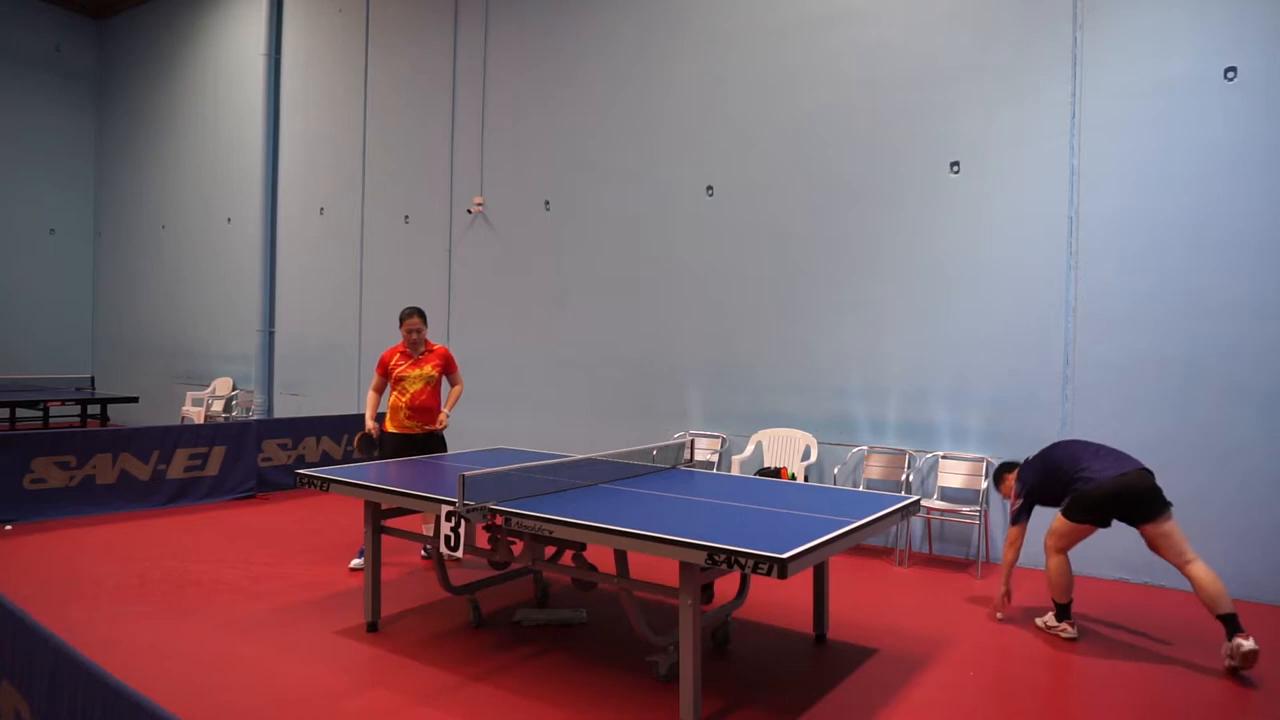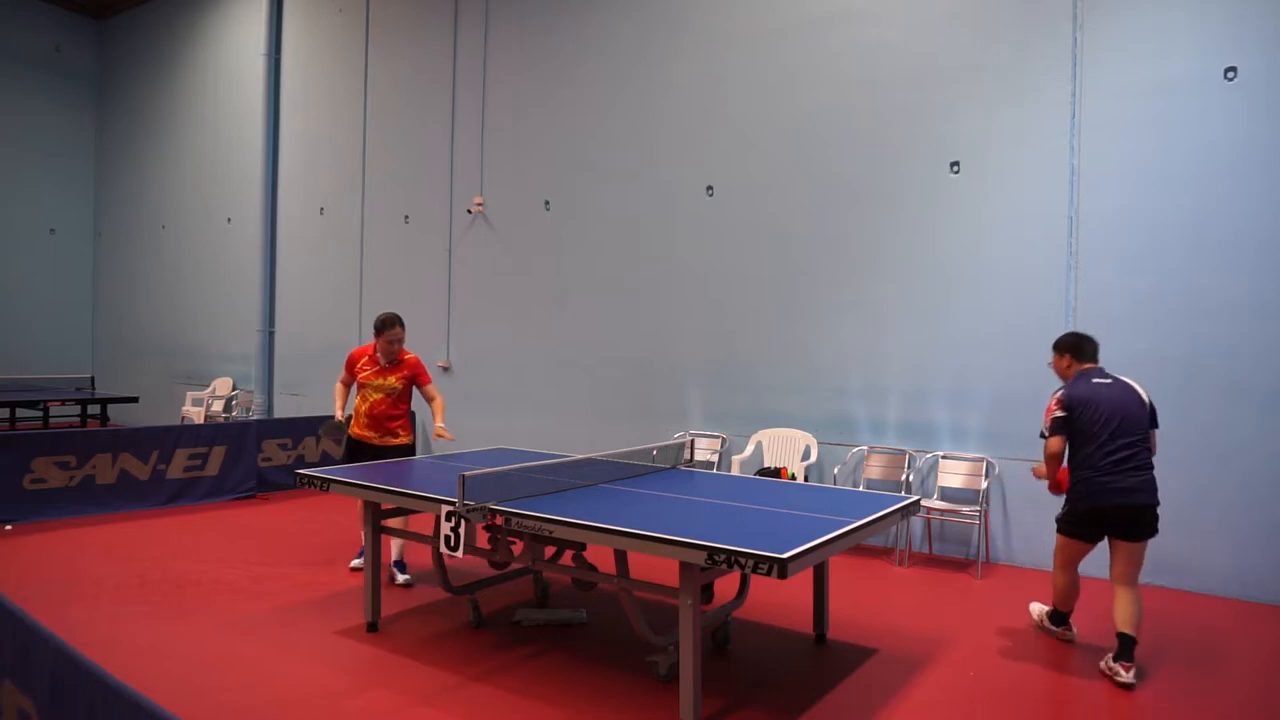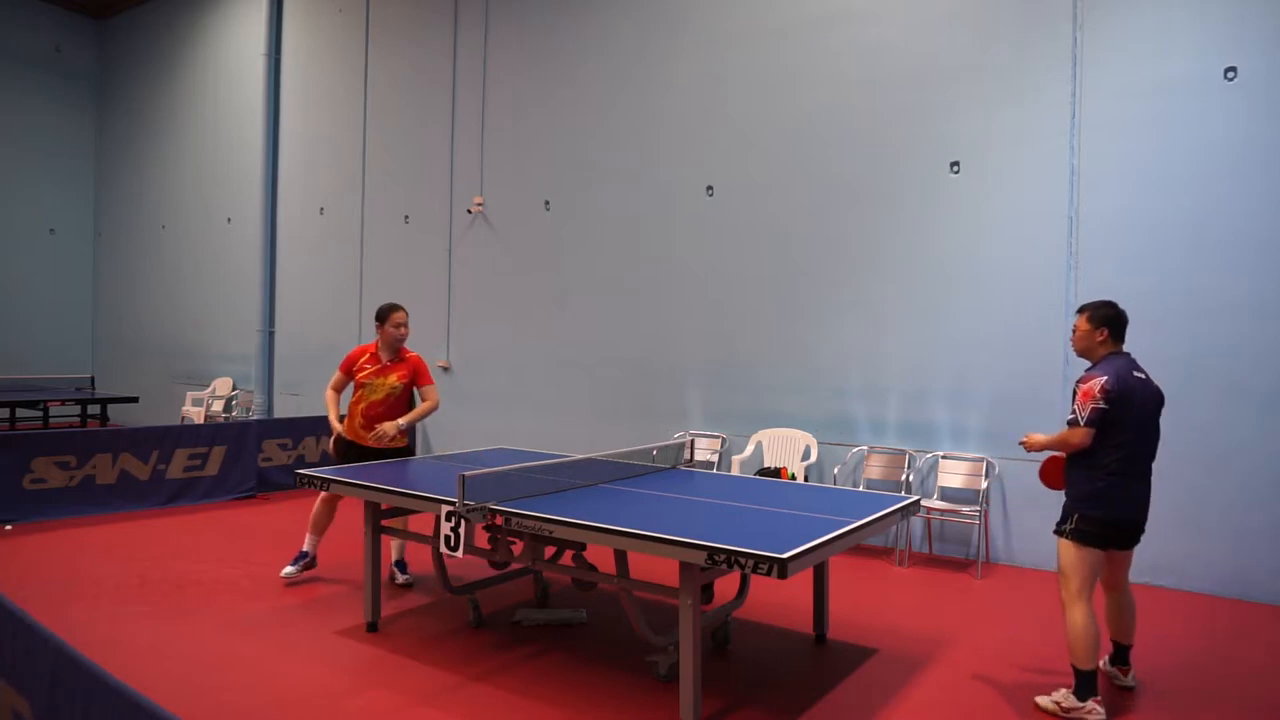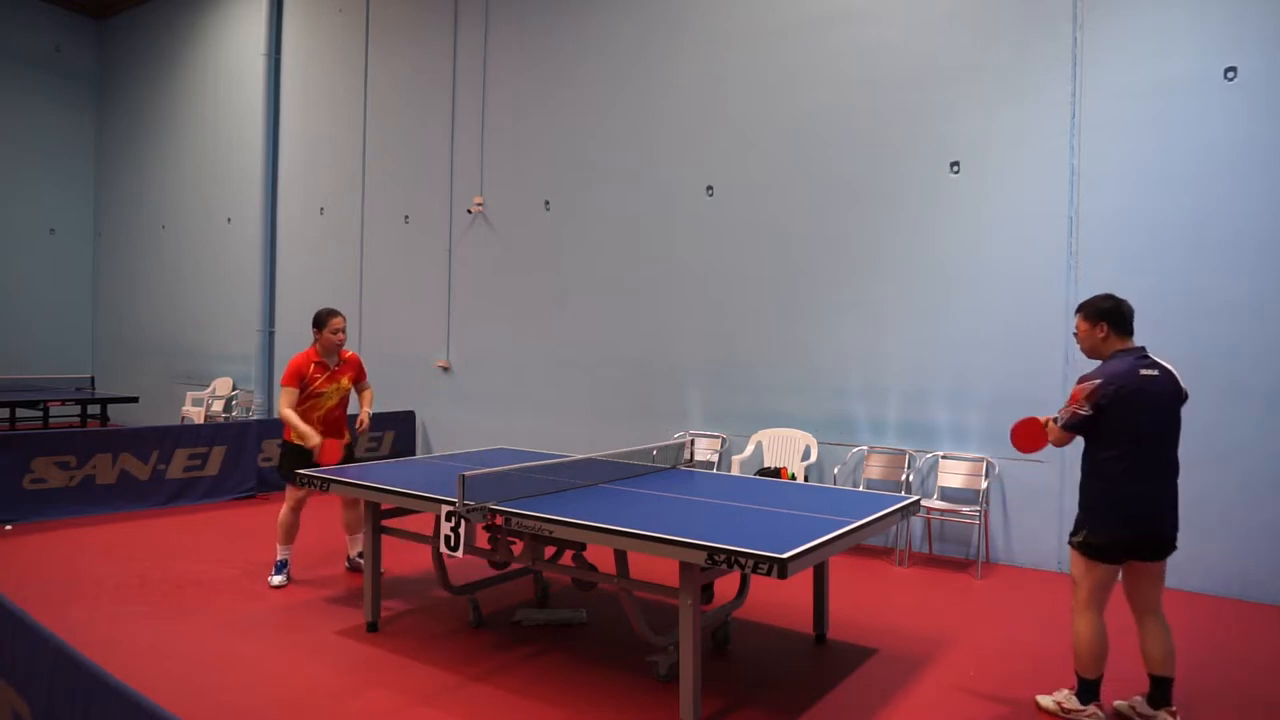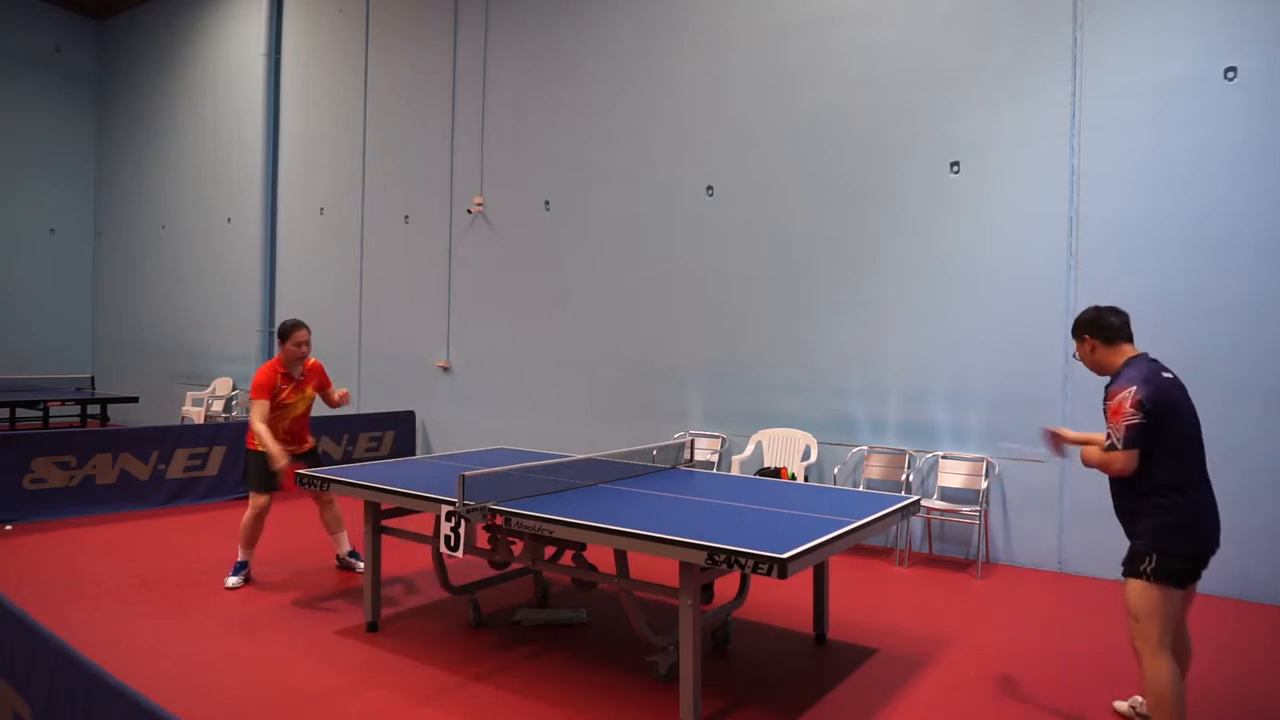
dt=1s
person 1, frame 1
left shoulder: (1023, 481)
right shoulder: (1053, 456)
left elbow: (1014, 541)
left wrist: (1005, 584)
left hip: (1095, 489)
right hip: (1138, 477)
left knee: (1055, 547)
right knee: (1187, 560)
left ankle: (1062, 620)
right ankle: (1237, 635)
person 1, frame 2
left shoulder: (1066, 396)
right shoulder: (1135, 390)
left elbow: (1054, 449)
right elbow: (1151, 445)
left wrist: (1049, 473)
left hip: (1091, 496)
right hip: (1141, 496)
left knee: (1065, 564)
right knee: (1125, 583)
left ankle: (1059, 622)
right ankle: (1124, 661)
person 1, frame 3
left shoulder: (1098, 379)
right shoulder: (1147, 382)
left elbow: (1078, 439)
left wrist: (1042, 443)
left hip: (1092, 504)
right hip: (1133, 504)
left knee: (1075, 598)
right knee: (1117, 586)
right ankle: (1120, 666)
person 1, frame 4
left shoulder: (1098, 382)
right shoulder: (1170, 377)
left elbow: (1059, 437)
left wrist: (1059, 418)
right wrist: (1073, 417)
left hip: (1107, 517)
right hip: (1158, 516)
left knee: (1087, 608)
right knee: (1148, 609)
person 1, frame 5
left shoulder: (1126, 389)
right shoulder: (1162, 377)
left elbow: (1122, 463)
left wrist: (1090, 454)
right wrist: (1074, 437)
left hip: (1164, 533)
right hip: (1195, 525)
left knee: (1150, 643)
right knee: (1170, 627)
person 2, frame 1
left shoulder: (442, 354)
right shoulder: (389, 357)
left elbow: (457, 384)
right elbow: (375, 390)
left wrist: (446, 411)
right wrist: (369, 419)
left hip: (430, 432)
right hip: (396, 432)
left ankle: (430, 544)
right ankle: (369, 547)
person 2, frame 2
left shoulder: (412, 363)
right shoulder: (357, 357)
left elbow: (435, 397)
right elbow: (343, 383)
left wrist: (439, 424)
right wrist: (339, 409)
left hip: (397, 442)
right hip: (361, 438)
left ankle: (397, 562)
right ankle: (366, 548)
person 2, frame 3
left shoulder: (413, 363)
right shoulder: (357, 356)
left elbow: (432, 402)
right elbow: (333, 389)
left wrist: (399, 424)
right wrist: (333, 420)
left hip: (392, 446)
right hip: (352, 440)
right knee: (329, 496)
left ankle: (397, 563)
right ankle: (307, 554)
person 2, frame 4
left shoulder: (352, 361)
right shoulder: (299, 364)
left elbow: (365, 389)
right elbow: (284, 410)
left wrist: (365, 411)
right wrist: (308, 433)
left hip: (338, 441)
right hip: (302, 443)
left knee: (352, 496)
right knee: (294, 500)
left ankle: (356, 556)
right ankle: (282, 563)
person 2, frame 5
left shoulder: (314, 368)
right shoulder: (265, 376)
left elbow: (331, 400)
right elbow: (257, 422)
left wrist: (340, 397)
right wrist: (274, 453)
left hip: (302, 448)
right hip: (266, 450)
left knee: (327, 497)
right knee: (259, 506)
left ankle: (345, 554)
right ankle: (242, 565)
